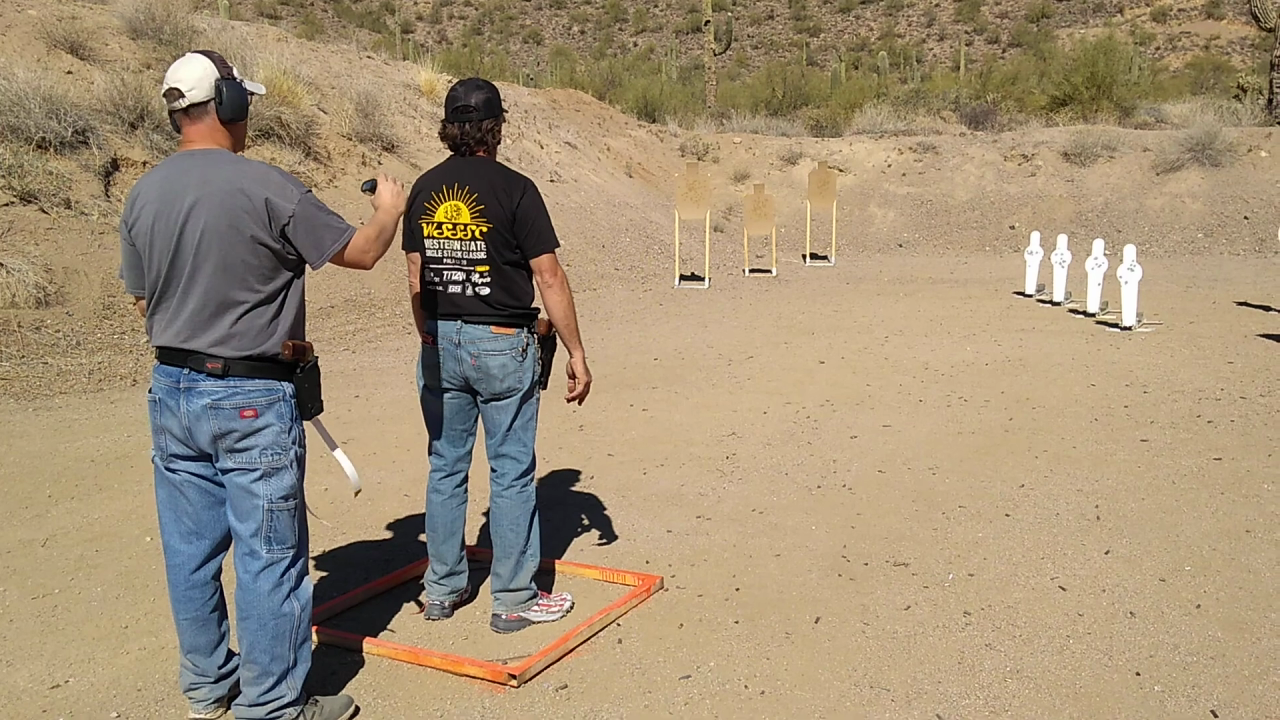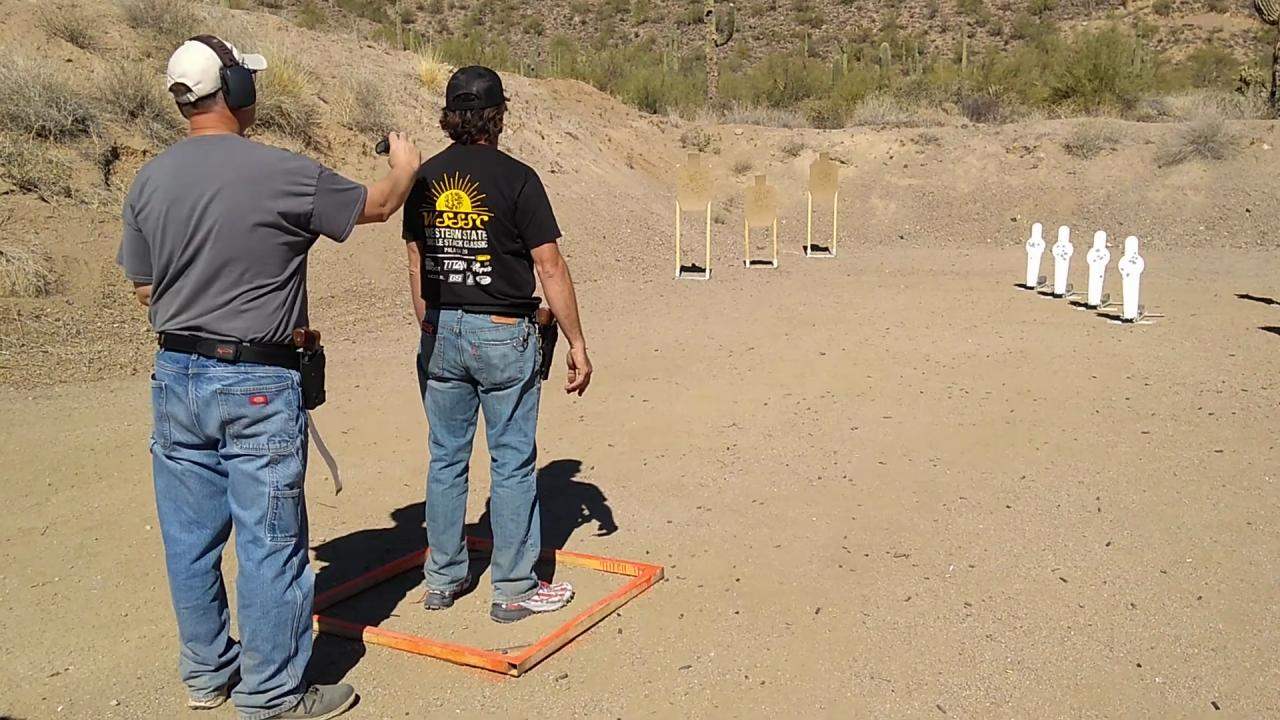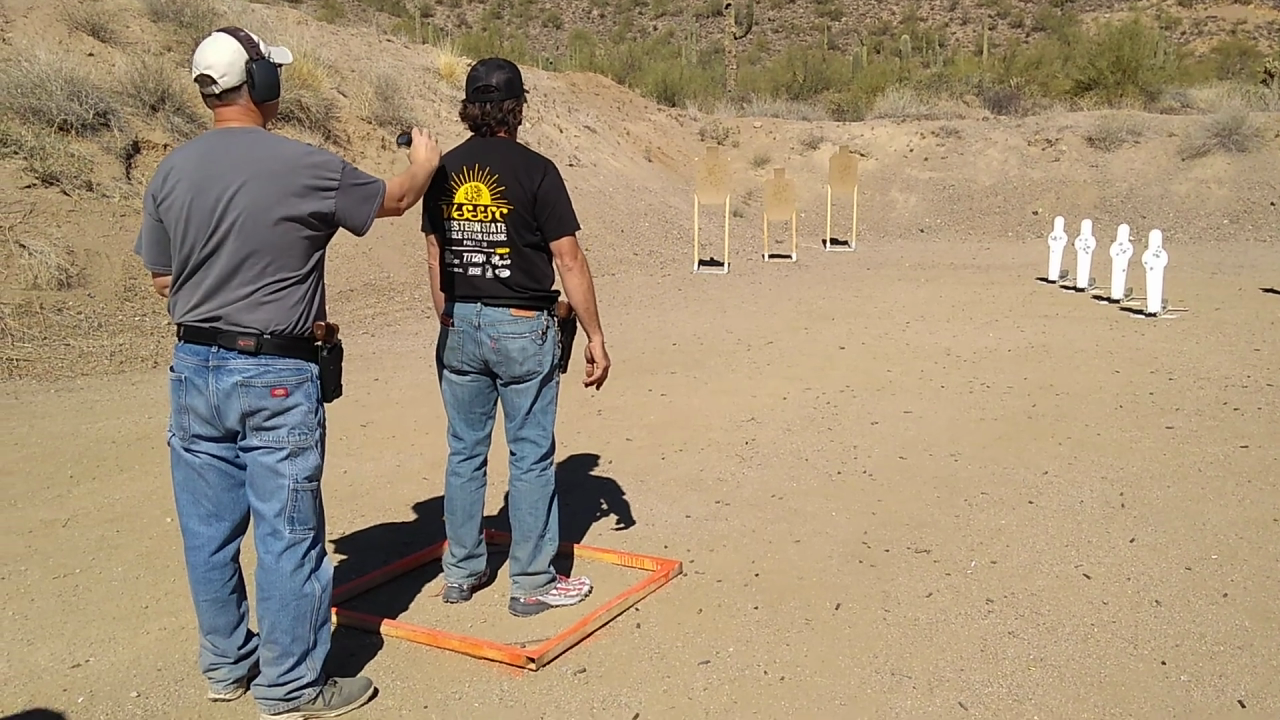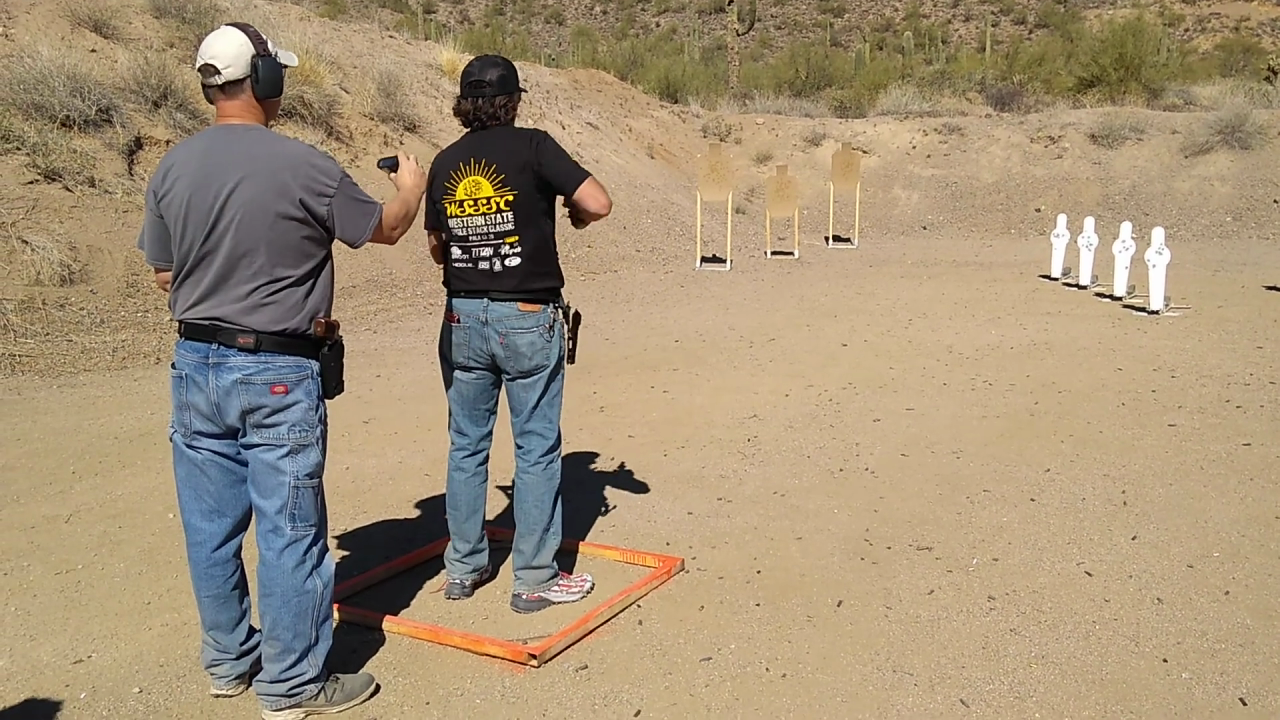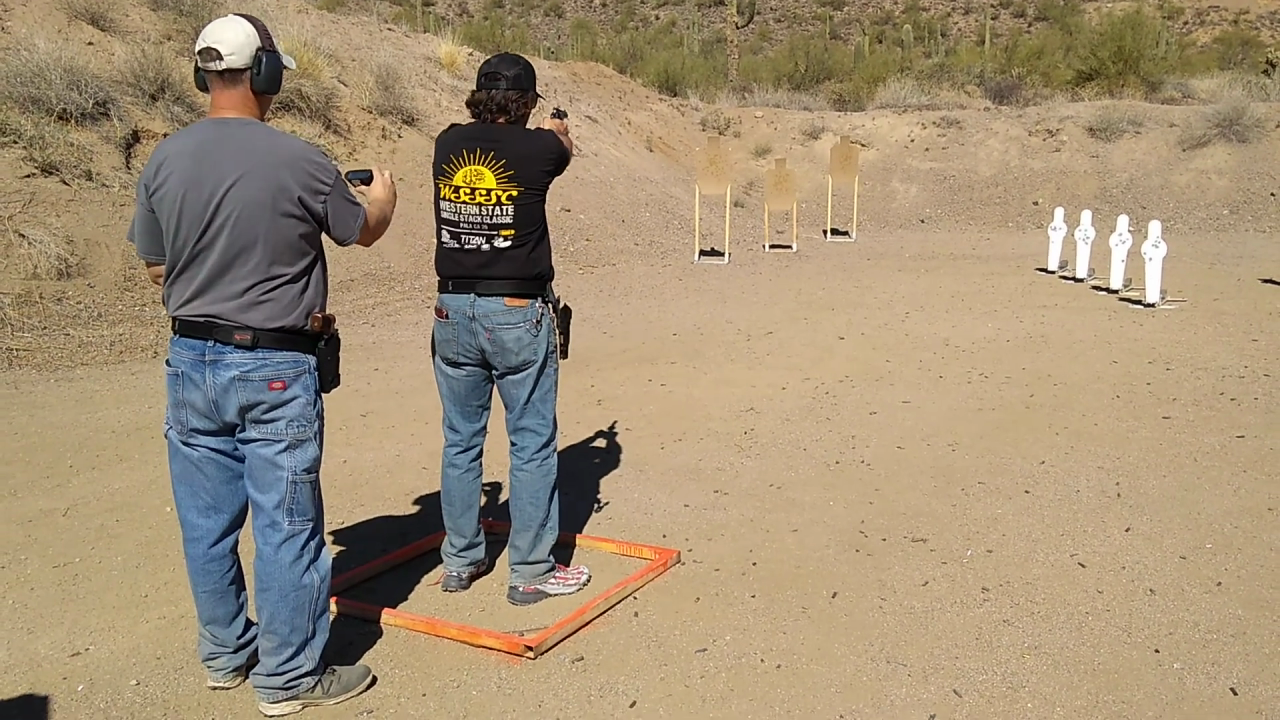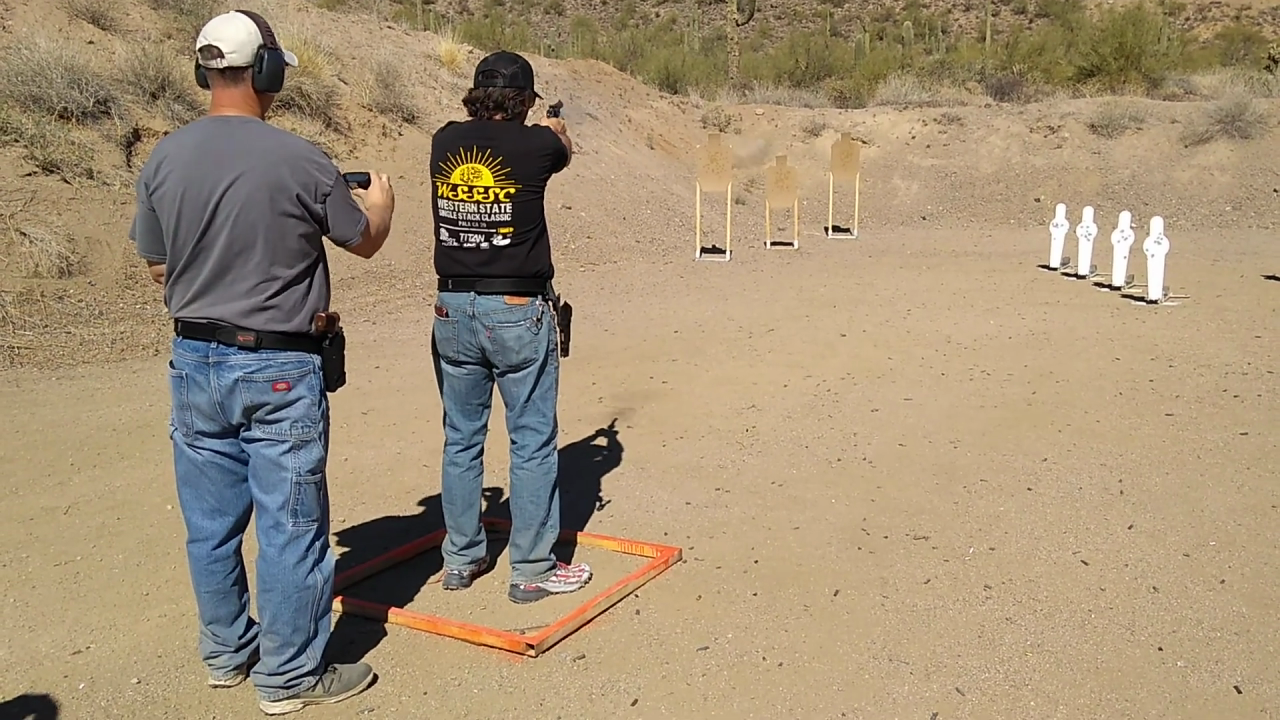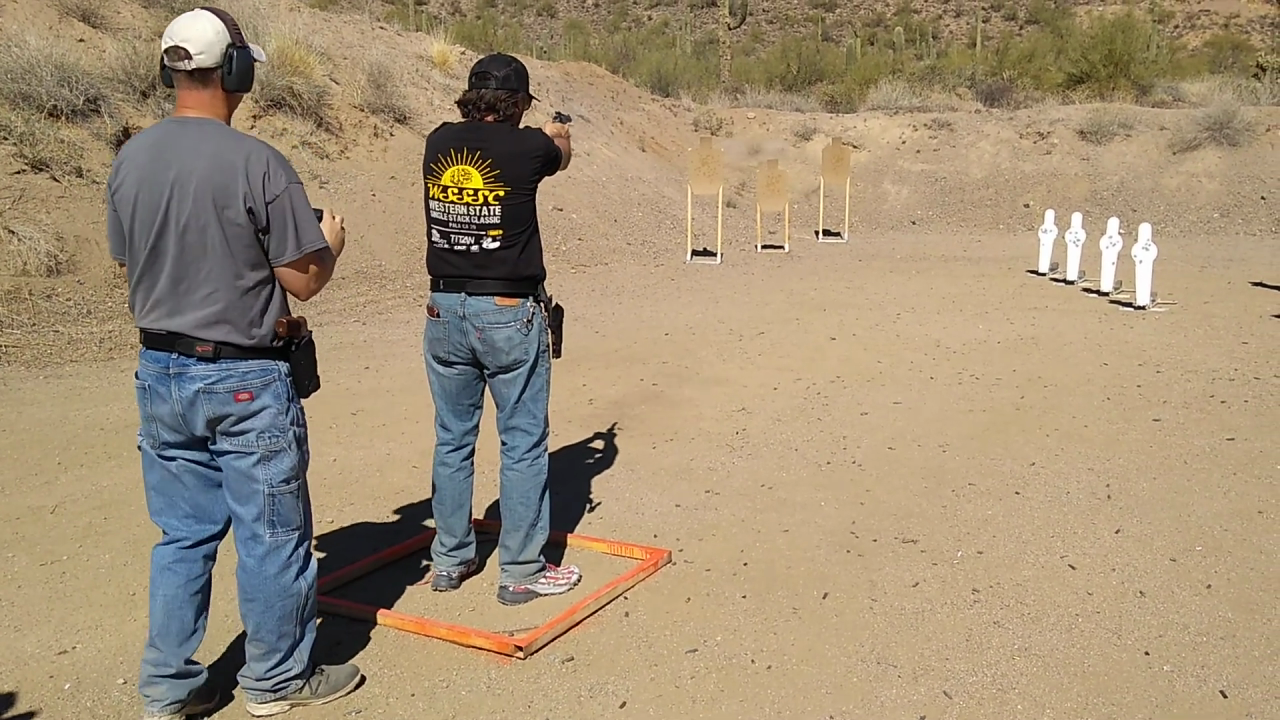
dt=0.7s
person 1, frame 1
left shoulder: (143, 194)
right shoulder: (266, 188)
left elbow: (144, 300)
right elbow: (362, 252)
right wrist: (390, 209)
left hip: (171, 389)
right hip: (251, 399)
left knee: (190, 548)
right knee: (268, 555)
person 1, frame 2
left shoulder: (148, 181)
right shoulder: (283, 173)
left elbow: (144, 288)
right elbow: (377, 205)
right wrist: (405, 167)
left hip: (175, 376)
right hip: (257, 385)
left knee: (191, 536)
right knee: (269, 541)
person 1, frame 3
left shoulder: (170, 171)
right shoulder: (306, 167)
left elbow: (163, 280)
right elbow: (393, 199)
right wrist: (425, 162)
left hip: (194, 368)
right hip: (276, 376)
left knee: (209, 528)
right knee: (287, 534)
person 1, frame 4
left shoulder: (172, 167)
right shoulder: (302, 166)
left elbow: (164, 275)
right elbow: (387, 227)
right wrist: (412, 186)
left hip: (196, 366)
right hip: (277, 374)
left knee: (211, 525)
right knee: (289, 531)
left ankle: (228, 660)
person 1, frame 5
left shoulder: (163, 161)
right shoulder: (299, 161)
left elbow: (157, 269)
right elbow: (364, 232)
right wrist: (383, 197)
left hip: (192, 361)
right hip: (273, 369)
left knee: (207, 521)
right knee: (285, 525)
left ankle: (225, 653)
person 1, frame 6
left shoulder: (163, 159)
right shoulder: (298, 160)
left elbow: (158, 268)
right elbow: (365, 241)
right wrist: (380, 202)
left hip: (195, 362)
right hip: (278, 370)
left knee: (210, 523)
right knee: (290, 526)
left ankle: (226, 651)
person 1, frame 7
left shoulder: (128, 161)
right shoulder: (256, 163)
left elbow: (129, 266)
right elbow: (304, 280)
right wrist: (331, 243)
left hip: (159, 372)
right hip: (242, 379)
left knee: (183, 534)
right knee: (271, 536)
person 2, frame 1
left shoulder: (424, 189)
right shoulder: (514, 189)
left elbow: (416, 275)
right elbow: (549, 277)
right wrist: (576, 353)
left hip: (441, 343)
right hip: (502, 343)
left knee: (445, 468)
right knee: (511, 473)
left ankle: (442, 588)
right ankle: (514, 599)
person 2, frame 2
left shoulder: (425, 178)
right shoulder: (516, 178)
left elbow: (416, 264)
right elbow: (550, 267)
right wrist: (577, 343)
left hip: (442, 332)
right hip: (503, 334)
left knee: (446, 458)
right knee: (512, 463)
left ankle: (443, 577)
right ankle: (515, 589)
person 2, frame 3
left shoulder: (444, 170)
right shoulder: (535, 170)
left elbow: (435, 257)
right elbow: (569, 261)
right wrist: (595, 337)
left hip: (461, 325)
right hip: (522, 327)
left knee: (465, 452)
right knee: (531, 456)
left ankle: (461, 571)
right ankle: (532, 583)
person 2, frame 4
left shoulder: (443, 164)
right shoulder: (532, 147)
right elbow: (598, 203)
right wrist: (578, 212)
left hip: (463, 319)
right hip: (528, 320)
left knee: (466, 446)
right knee: (537, 450)
left ankle: (463, 567)
right ankle: (535, 579)
person 2, frame 5
left shoulder: (448, 144)
right shoulder: (539, 147)
left hip: (454, 310)
right hip: (518, 313)
left knee: (460, 440)
right knee: (532, 444)
left ankle: (460, 559)
right ankle: (531, 571)
person 2, frame 6
left shoulder: (444, 141)
right shoulder: (535, 144)
right elbow: (563, 150)
right wrist: (555, 128)
left hip: (453, 309)
right hip: (517, 312)
left knee: (461, 439)
right knee: (532, 443)
left ankle: (461, 558)
right ankle: (533, 570)
person 2, frame 7
left shoulder: (438, 142)
right shoulder: (527, 147)
right elbow: (561, 157)
right wrist: (558, 135)
left hip: (445, 310)
right hip: (508, 313)
left knee: (452, 440)
right knee: (523, 444)
left ankle: (450, 559)
right ankle: (522, 572)
